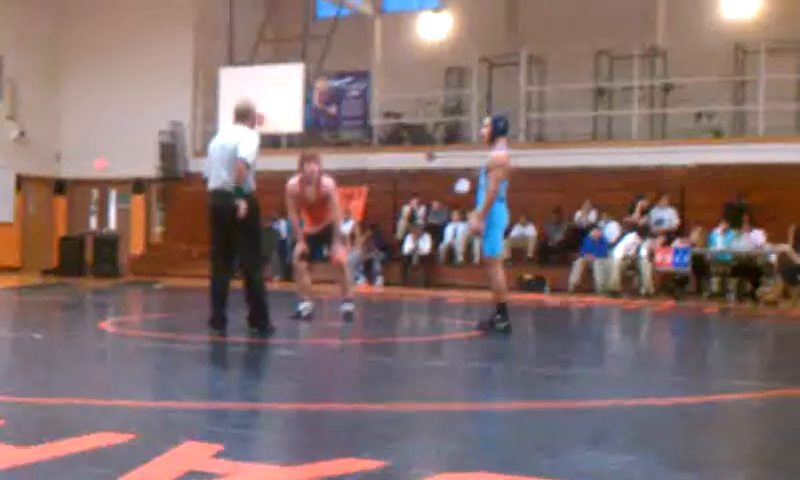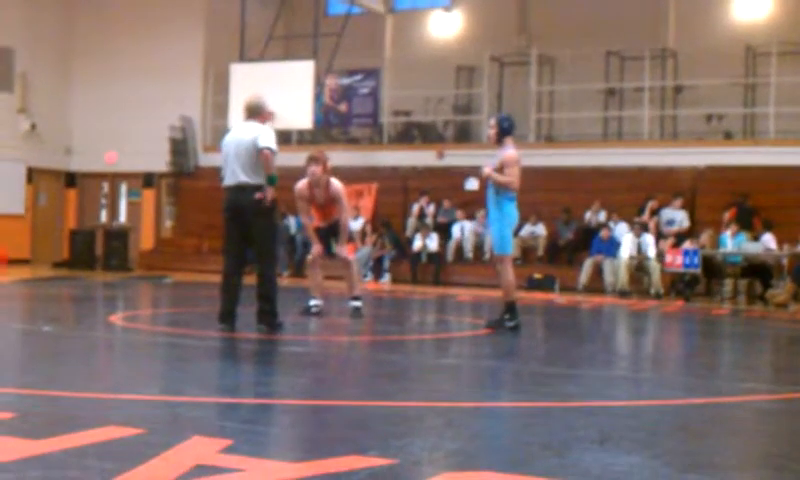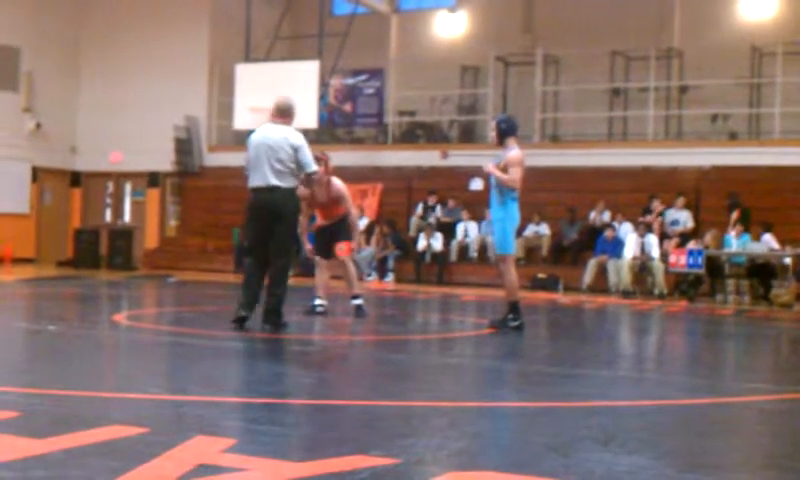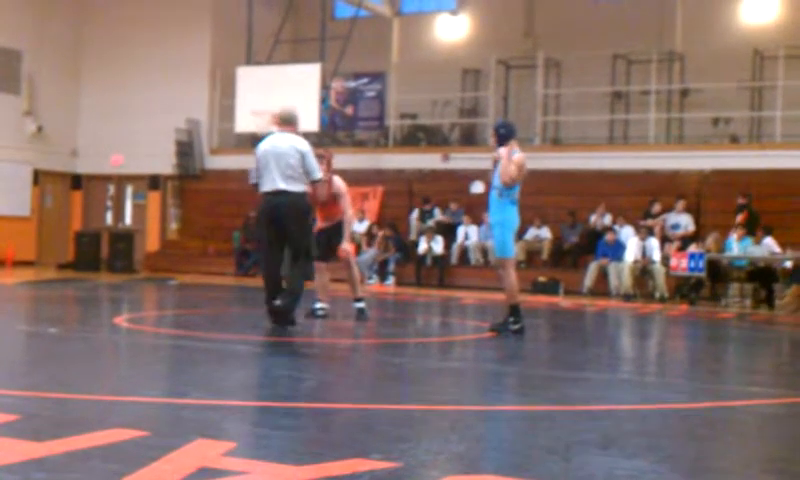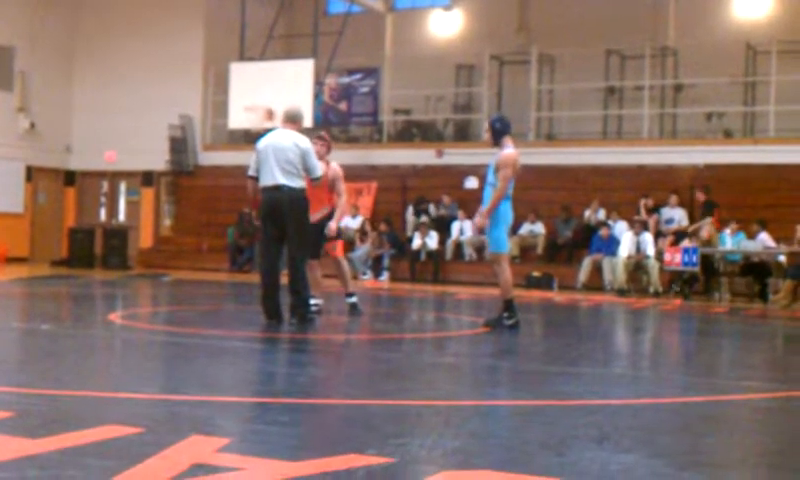
dt=1s
person 1, frame 1
left shoulder: (219, 136)
right shoulder: (249, 135)
left elbow: (208, 173)
right elbow: (241, 165)
left wrist: (219, 193)
right wrist: (241, 197)
left hip: (216, 199)
right hip: (238, 201)
left knee: (220, 263)
right knee: (251, 262)
left ankle: (218, 321)
right ankle: (258, 321)
person 1, frame 2
left shoulder: (230, 135)
right shoulder: (263, 131)
left elbow: (227, 169)
right elbow: (267, 154)
right wrist: (271, 184)
left hip: (232, 195)
right hip: (256, 196)
left knee: (233, 258)
right knee: (265, 258)
left ankle: (227, 317)
right ankle: (267, 318)
person 1, frame 3
left shoulder: (254, 136)
right shoulder: (294, 137)
left elbow: (249, 170)
right elbow: (312, 173)
right wrist: (298, 179)
left hip: (257, 197)
right hip: (284, 198)
left knee: (254, 255)
right knee: (281, 258)
left ankle: (245, 306)
right ankle: (272, 316)
person 1, frame 4
left shoulder: (262, 146)
right shoulder: (301, 144)
left elbow: (255, 181)
right elbow: (316, 180)
left hip: (269, 202)
right hip: (295, 201)
left knee: (271, 258)
right knee: (301, 255)
left ankle: (277, 315)
right ankle: (288, 300)
person 1, frame 5
left shoulder: (263, 142)
right shoulder: (302, 141)
left elbow: (252, 178)
right elbow: (316, 178)
left wrist: (255, 205)
left hip: (268, 197)
right hip: (293, 197)
left knee: (269, 255)
right knee: (296, 254)
left ankle: (272, 312)
right ankle: (299, 310)
person 2, frame 1
left shoulder: (498, 155)
right shoulder: (497, 154)
left elbow: (493, 191)
left wrist: (480, 218)
right wrist: (477, 213)
left hip: (492, 215)
right hip: (490, 214)
left knee: (494, 264)
right knee: (492, 264)
left ankle: (502, 317)
right ankle: (499, 315)
person 2, frame 2
left shoulder: (509, 154)
right shoulder: (503, 153)
left elbow: (513, 184)
left wrist: (491, 174)
right wrist: (491, 175)
left hip: (503, 212)
right hip: (498, 212)
left knee: (504, 263)
right knee: (502, 263)
left ankle: (511, 315)
right ankle: (508, 313)
person 2, frame 3
left shoulder: (514, 154)
right shoulder: (506, 154)
left elbow: (514, 183)
left wrist: (493, 171)
right wrist: (494, 170)
left hip: (506, 213)
right hip: (500, 212)
left knee: (507, 262)
right knee: (503, 263)
left ankle: (515, 314)
right ankle: (512, 313)
person 2, frame 4
left shoulder: (517, 157)
right shoulder: (507, 156)
left elbow: (506, 180)
right elbow: (499, 181)
left wrist: (504, 157)
right wrist: (498, 161)
left hip: (505, 216)
right hip: (499, 216)
left knee: (506, 266)
right knee: (504, 266)
left ankle: (516, 318)
right ankle: (512, 316)
person 2, frame 5
left shoulder: (508, 155)
right shoulder: (503, 154)
left elbow: (501, 189)
left wrist: (485, 215)
right wrist: (480, 213)
left hip: (497, 214)
right hip: (494, 213)
left knee: (501, 261)
right knee: (498, 262)
left ankle: (510, 314)
right ankle: (506, 312)
person 3, frame 1
left shoulder: (327, 184)
right shoulder: (292, 186)
left elbow: (336, 214)
right elbow: (293, 214)
left wrist: (337, 242)
right wrist: (300, 240)
left hip: (328, 226)
right hip: (309, 228)
left knee: (341, 261)
right knee: (298, 264)
left ankle: (348, 304)
right ankle: (305, 305)
person 3, frame 2
left shoulder: (336, 186)
right shoulder: (301, 188)
left elbow: (344, 216)
right elbow: (305, 217)
left wrist: (342, 244)
right wrist: (315, 243)
left hip: (338, 222)
right hip: (320, 224)
left knee: (347, 258)
right knee: (313, 260)
left ankle: (356, 301)
right ankle: (316, 302)
person 3, frame 3
left shoulder: (337, 186)
right shoulder: (304, 190)
left elbow: (352, 212)
right elbow: (303, 216)
left wrist: (355, 239)
right wrist: (305, 242)
left hip: (342, 222)
right hip: (323, 224)
left knee: (345, 258)
right knee: (320, 262)
left ankle: (357, 301)
right ankle: (320, 302)
person 3, frame 4
left shoulder: (337, 184)
left elbow: (348, 212)
left wrist: (346, 240)
left hip: (340, 224)
right hip: (322, 226)
left knee: (348, 260)
right knee: (319, 265)
left ankle: (359, 304)
right ankle: (322, 305)
person 3, frame 5
left shoulder: (334, 169)
left elbow: (342, 197)
left wrist: (335, 221)
left hip: (328, 218)
right hip: (309, 220)
left knee: (337, 257)
right knee: (311, 261)
left ankle: (351, 298)
right ankle: (316, 300)
